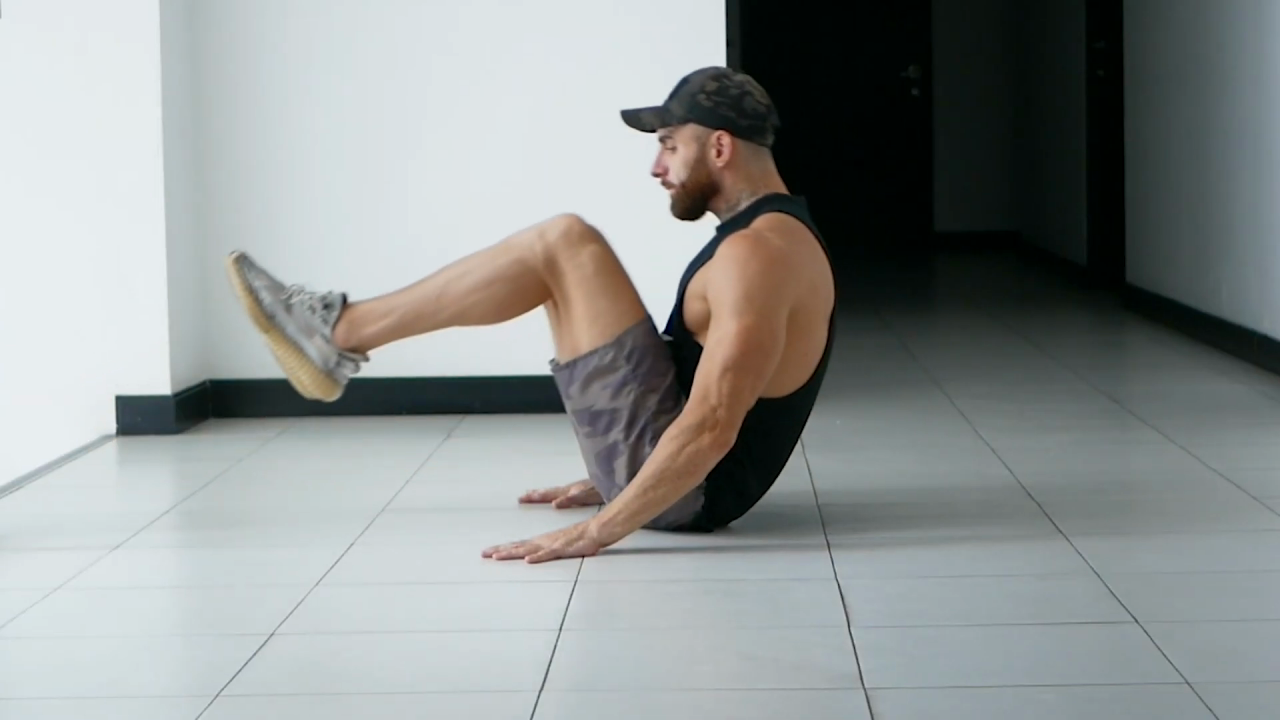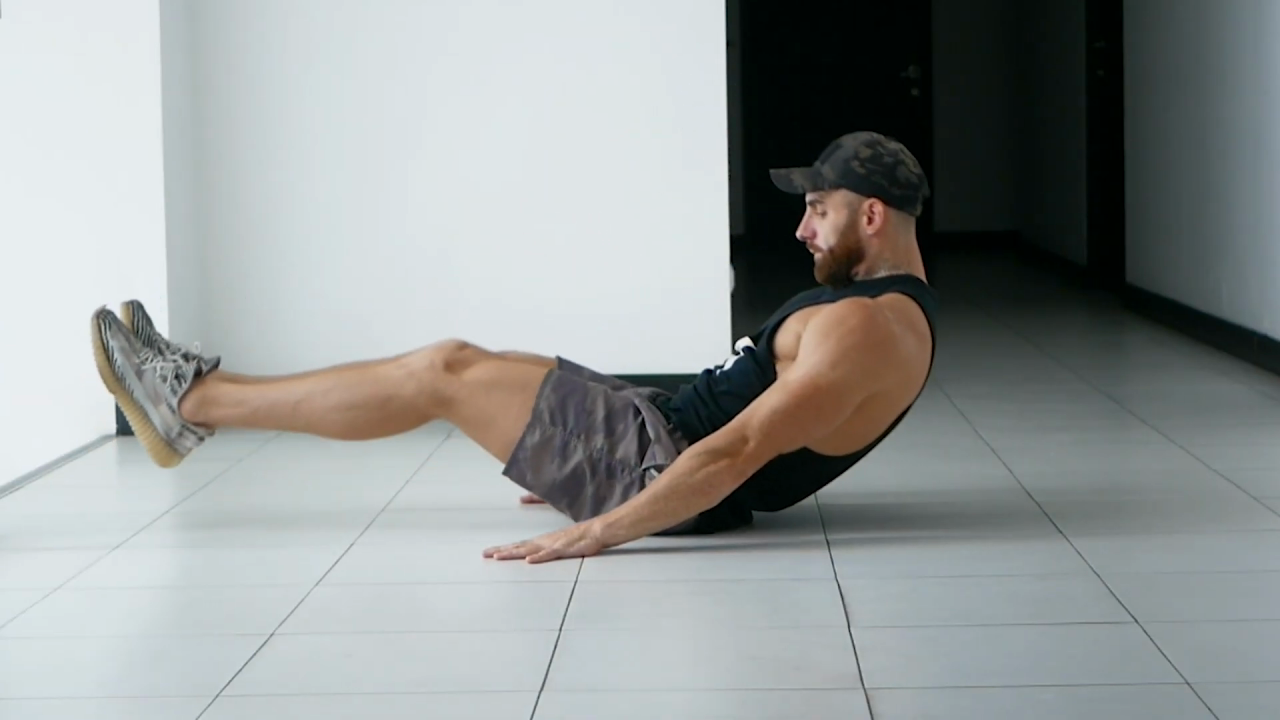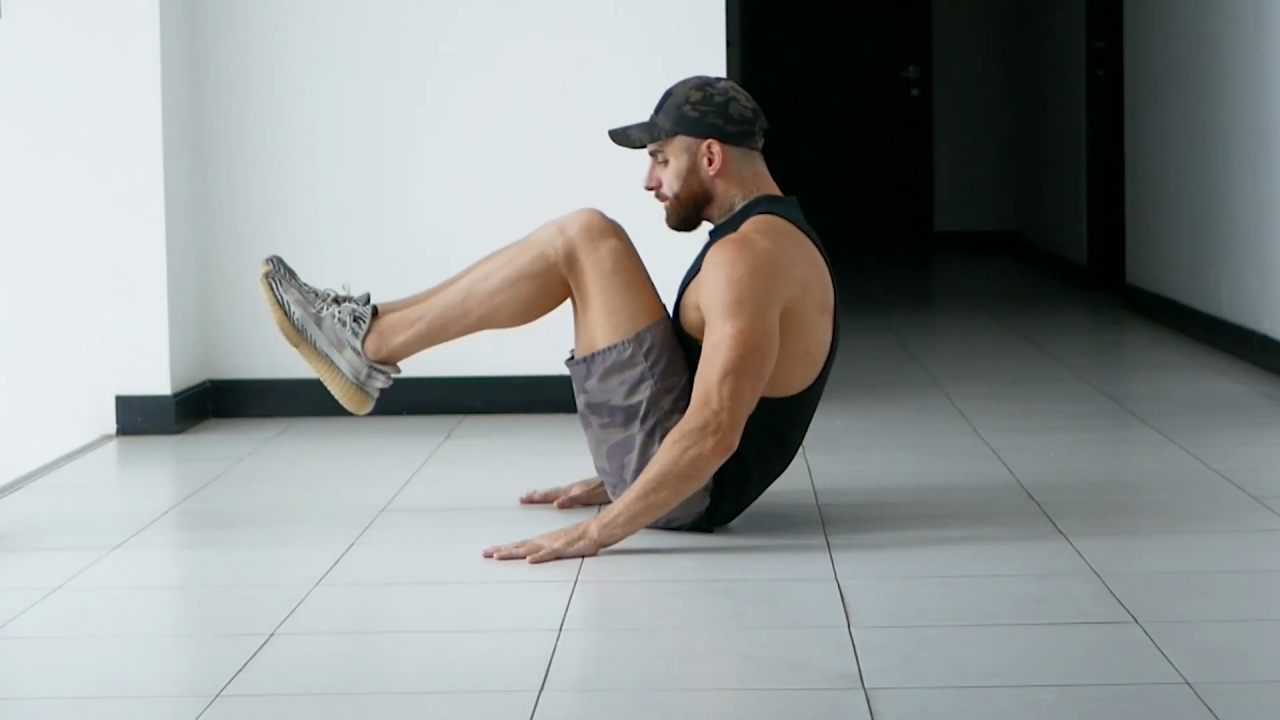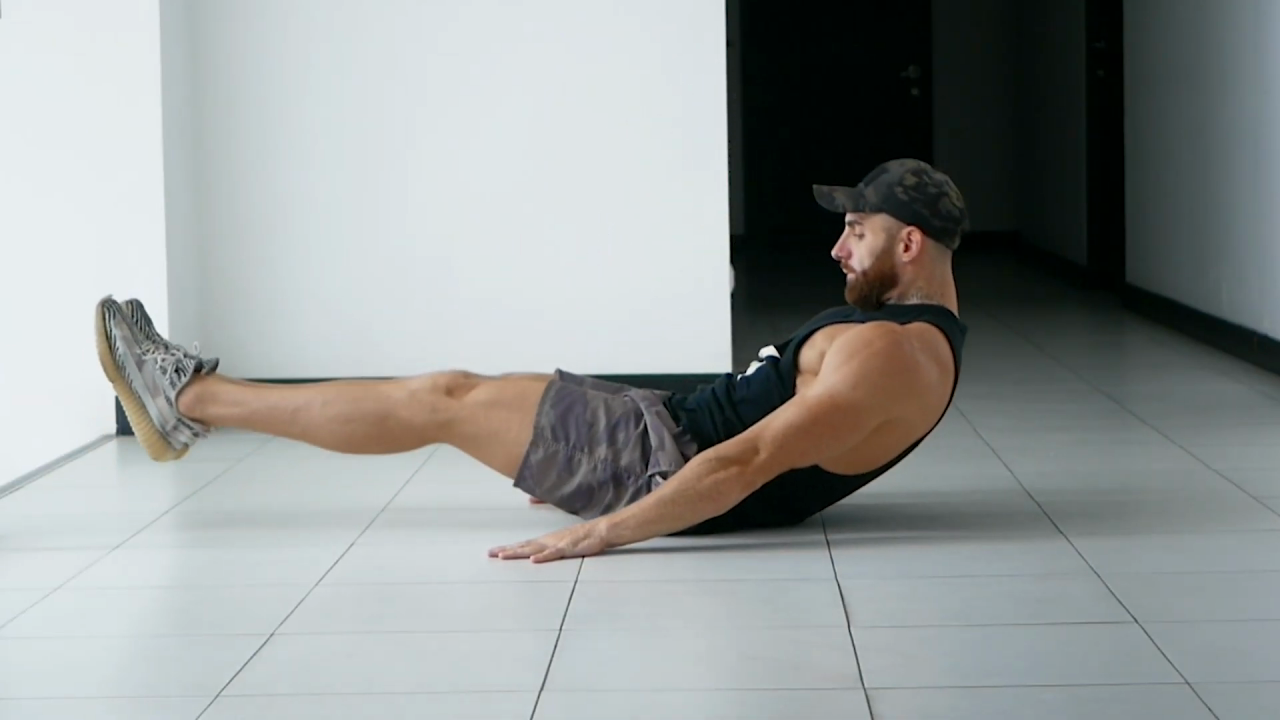
dt=1s
person 1, frame 1
left shoulder: (758, 253)
right shoulder: (771, 230)
left elbow: (710, 429)
left wrist: (598, 532)
right wrist: (609, 480)
left hip: (686, 486)
right hip: (676, 470)
left knee: (565, 241)
right knee: (560, 253)
left ankle: (340, 333)
right ankle: (345, 330)
person 1, frame 2
left shoulder: (869, 331)
right shoulder: (884, 306)
left elbow: (738, 453)
left wrist: (598, 531)
right wrist: (597, 473)
left hip: (657, 456)
right hip: (662, 433)
left knee: (443, 370)
right knee: (458, 368)
left ankle: (189, 401)
right ankle: (198, 397)
person 1, frame 3
left shoulder: (747, 253)
right shoulder: (772, 234)
left elbow: (713, 432)
left wrist: (599, 532)
right wrist: (620, 478)
left hip: (692, 485)
right hip: (683, 469)
left knee: (586, 235)
right knee: (581, 249)
left ankle: (367, 341)
right ankle: (372, 337)
person 1, frame 4
left shoulder: (890, 355)
right shoulder: (912, 327)
left elbow: (745, 466)
left wrist: (600, 530)
right wrist: (608, 487)
left hip: (667, 460)
right hip: (674, 432)
left knee: (442, 398)
right knee: (465, 393)
left ankle: (186, 399)
